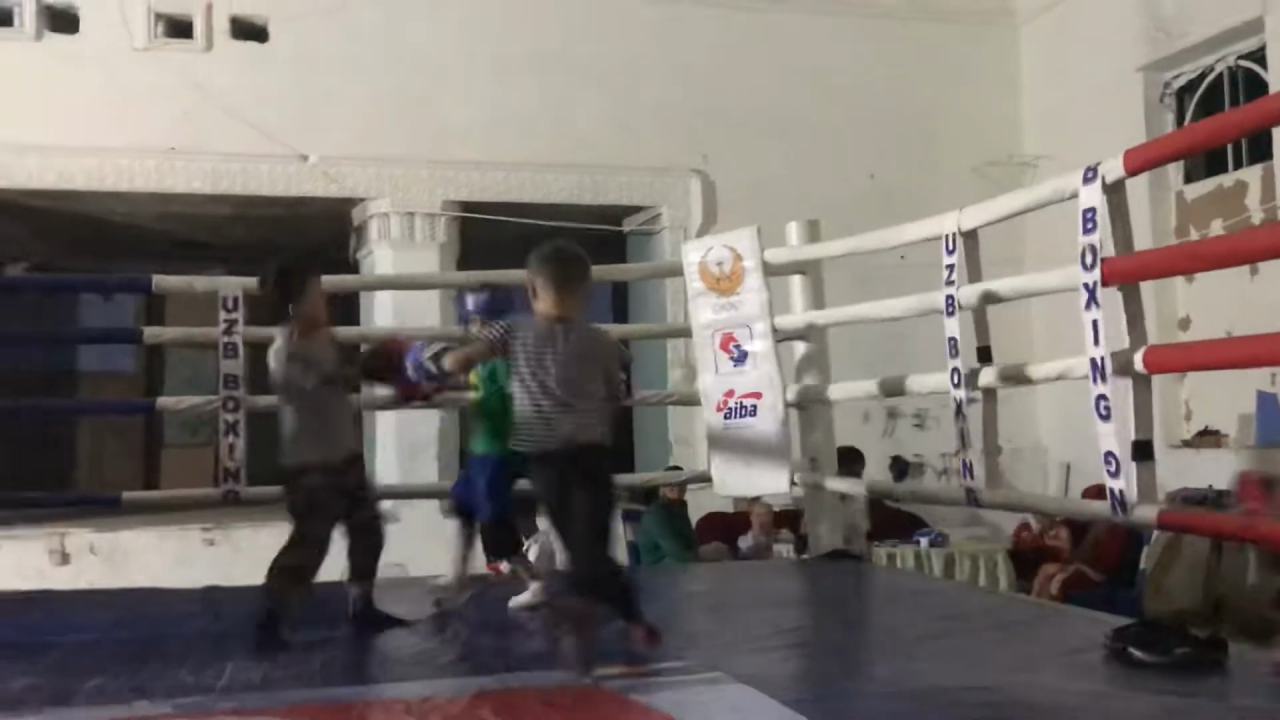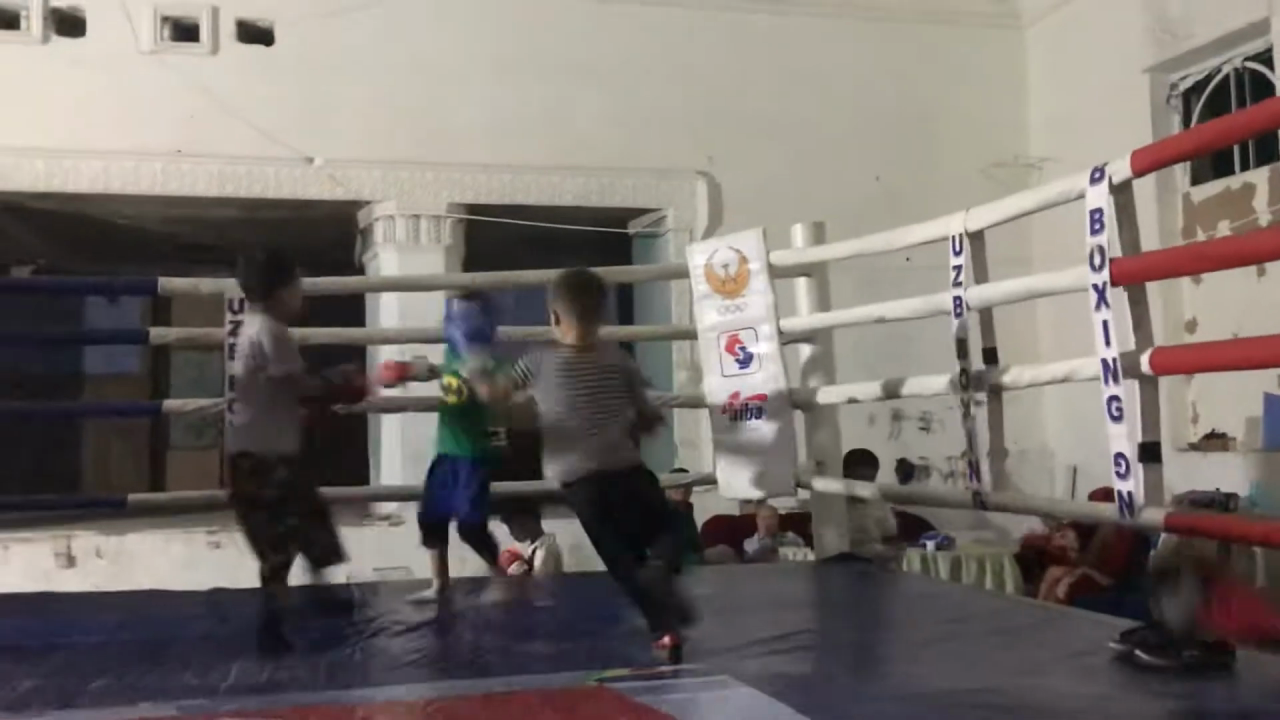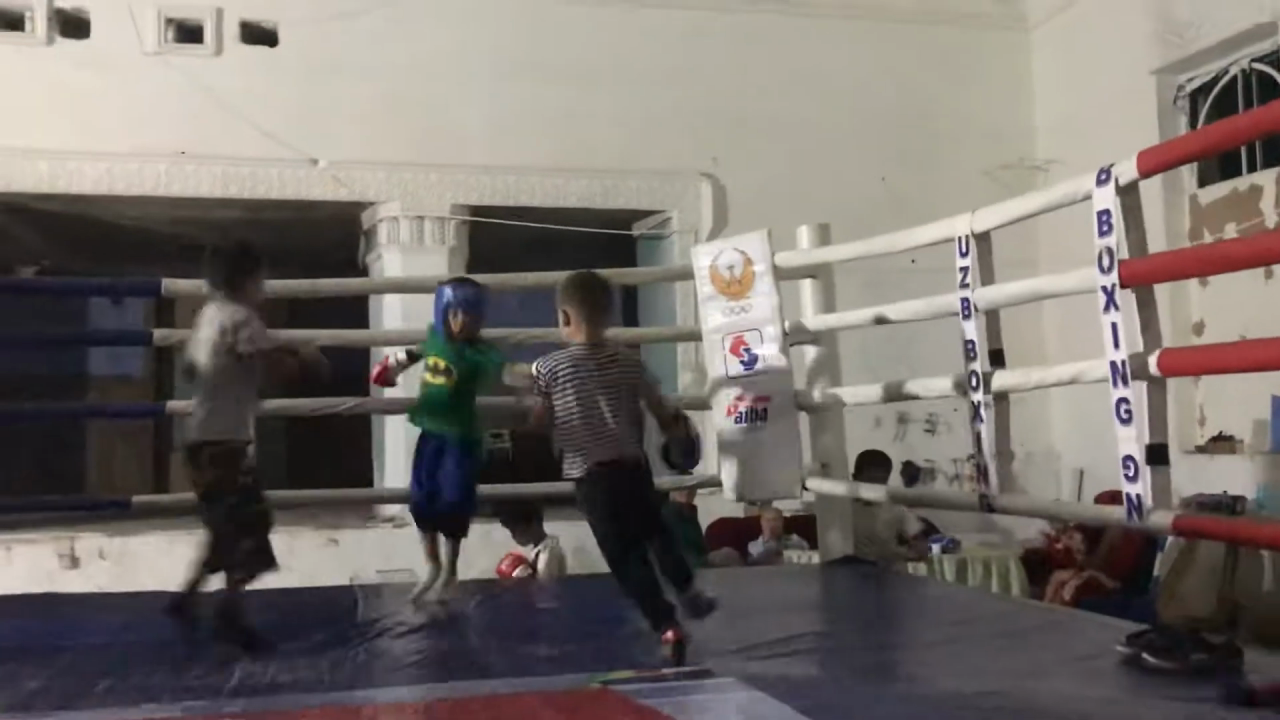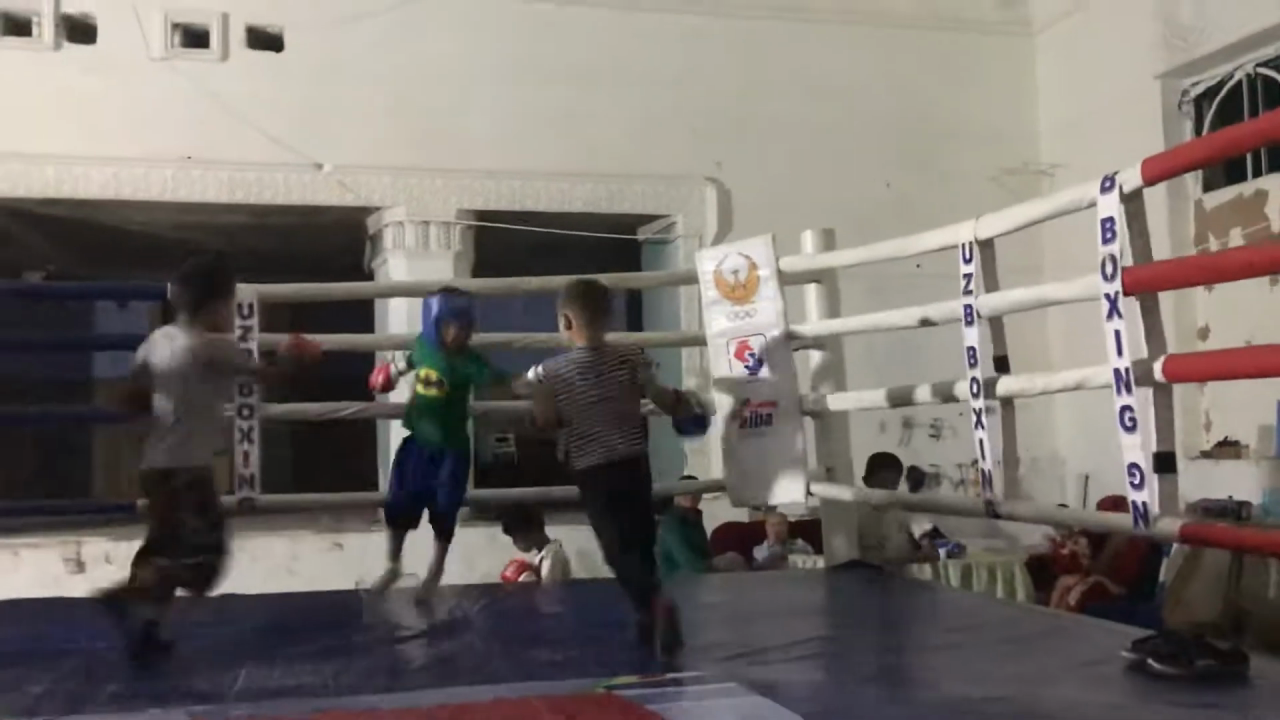
dt=0.1s
person 1, frame 1
left shoulder: (323, 338)
right shoulder: (286, 351)
right elbow: (336, 384)
left hip: (344, 455)
right hip: (308, 463)
left knee: (367, 528)
right knee: (310, 539)
left ankle: (363, 609)
right ankle: (271, 617)
person 1, frame 2
left shoulder: (256, 327)
right shoulder: (270, 334)
right elbow: (303, 388)
left wrist: (325, 384)
right wrist: (339, 382)
left hip: (271, 449)
right hip: (259, 452)
left knee: (311, 516)
right knee: (280, 532)
left ankle: (319, 590)
right ankle: (272, 617)
person 1, frame 3
left shoulder: (207, 317)
right shoulder: (241, 318)
left elbow: (191, 368)
right elbow: (275, 360)
right wrist: (307, 359)
left hip: (209, 438)
right hip: (220, 440)
left knee: (233, 522)
right knee: (246, 520)
left ankle: (187, 597)
right ankle: (231, 612)
person 1, frame 4
left shoulder: (159, 340)
right shoulder: (212, 346)
left elbow: (132, 394)
right elbow: (263, 370)
right wrist: (295, 357)
left hip: (158, 464)
right hip: (185, 467)
left knee: (168, 546)
right knee: (196, 549)
right ankle: (145, 625)
person 2, frame 1
left shoulder: (512, 330)
right shoulder: (599, 341)
left elbow: (457, 363)
right elbow: (616, 393)
left wrist: (435, 361)
left hip: (542, 458)
right hip: (586, 454)
left knee: (581, 540)
right knee: (591, 540)
left ankle: (632, 619)
right ankle: (583, 603)
person 2, frame 2
left shoulder: (535, 363)
right shoulder: (621, 362)
left elbow: (494, 393)
right elbow: (645, 419)
right wrist: (637, 430)
left hip: (579, 481)
right hip: (628, 473)
left knee: (622, 556)
right knee: (665, 534)
left ankle: (665, 631)
right ankle: (662, 581)
person 2, frame 3
left shoulder: (547, 367)
right shoulder: (629, 361)
left elbow: (540, 422)
right elbow: (663, 412)
right wrist: (681, 426)
left hip: (590, 478)
right hip: (631, 466)
left knee: (627, 560)
right knee: (656, 535)
left ankle: (668, 627)
right ankle: (687, 592)
person 2, frame 4
left shoulder: (554, 371)
right shoulder: (631, 357)
left elbow: (545, 421)
right elbow: (662, 398)
left wrist: (545, 391)
right wrist: (683, 404)
left hip: (594, 472)
right hip: (635, 464)
left knee: (620, 549)
right knee: (641, 538)
left ankle: (654, 602)
right ankle: (654, 610)
person 3, frame 1
left shoulder: (501, 359)
left hip: (496, 453)
right hip: (482, 450)
left knee: (494, 524)
right knee: (464, 504)
right ankle: (459, 570)
person 3, frame 2
left shoulder: (487, 365)
right shoulder: (452, 354)
right elbow: (428, 370)
right wrist: (403, 372)
left hip: (474, 456)
right hip: (447, 453)
left knee: (471, 524)
right knee: (431, 519)
left ankle: (501, 578)
right ankle: (440, 585)
person 3, frame 3
left shoulder: (479, 351)
right shoulder: (434, 335)
left elbow: (501, 375)
right wrist: (394, 363)
left hip: (461, 440)
right hip: (431, 435)
left knee: (453, 507)
right knee: (422, 504)
left ankle: (449, 573)
right ankle: (433, 570)
person 3, frame 4
left shoulder: (471, 360)
right shoulder: (424, 345)
left elbow: (502, 383)
right wrist: (393, 369)
left hip: (452, 447)
right hip: (419, 441)
left knee: (443, 513)
right knee: (399, 503)
left ankle: (434, 573)
right ankle: (392, 566)
